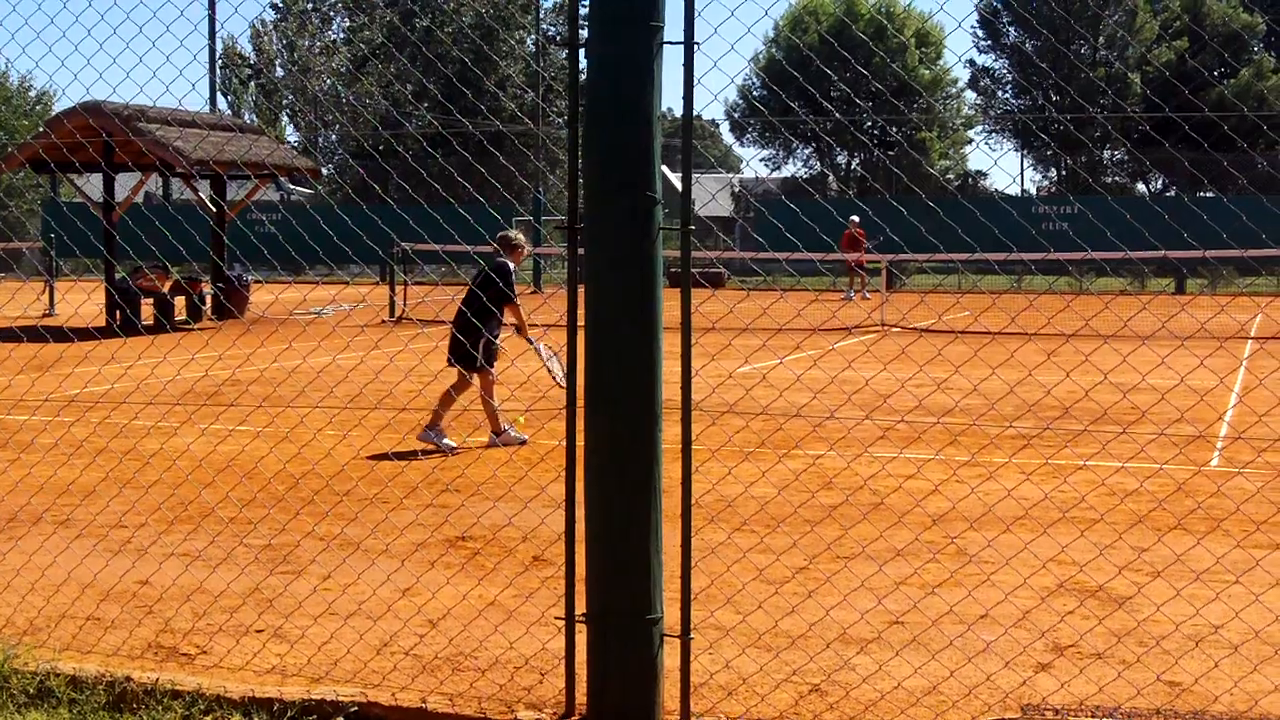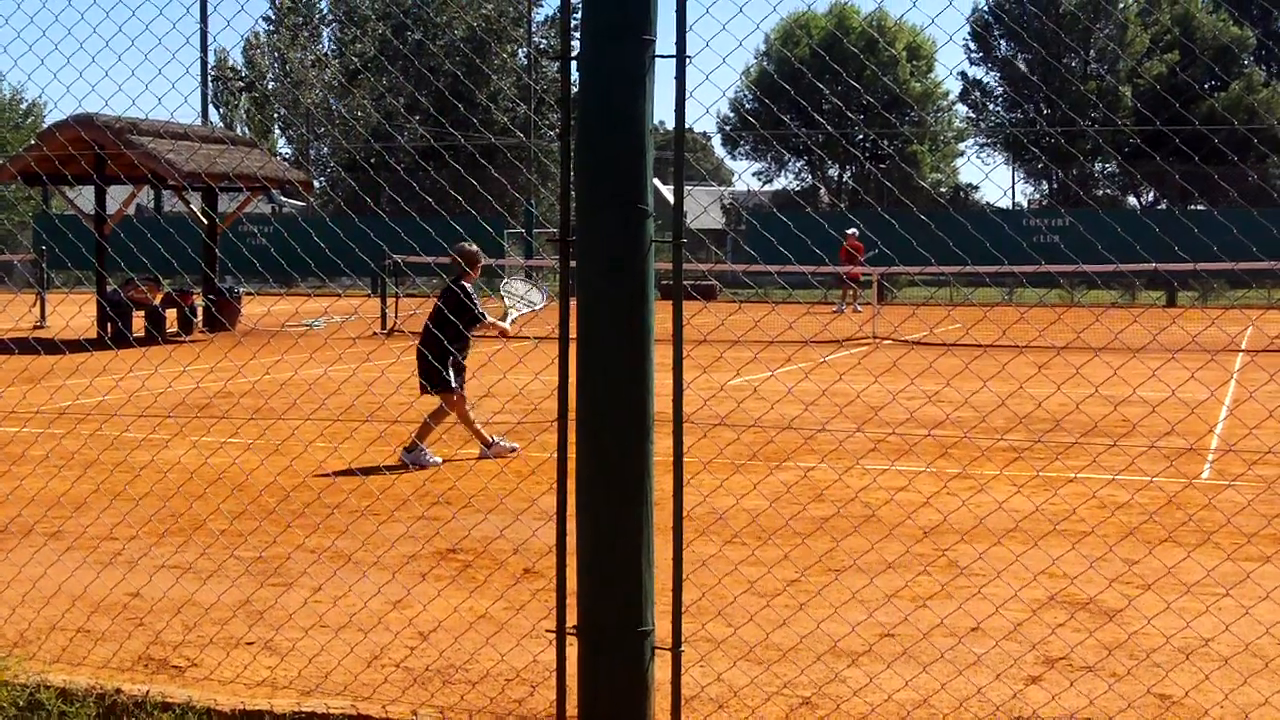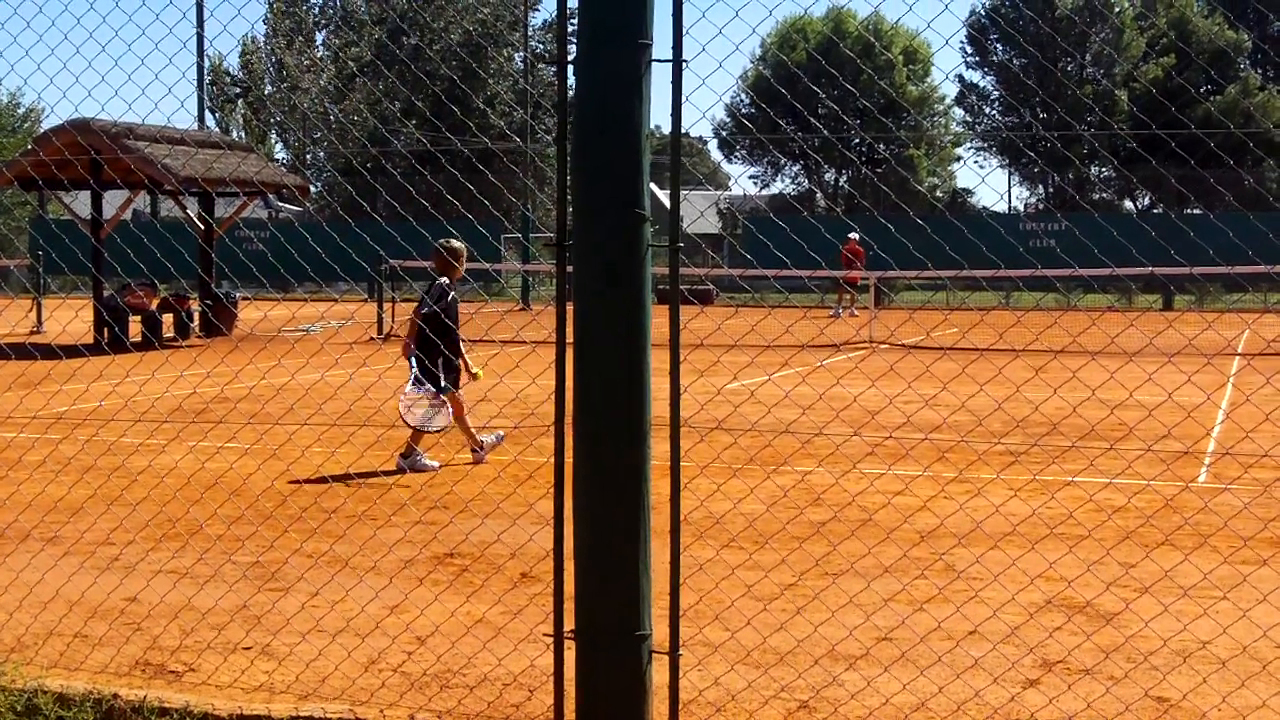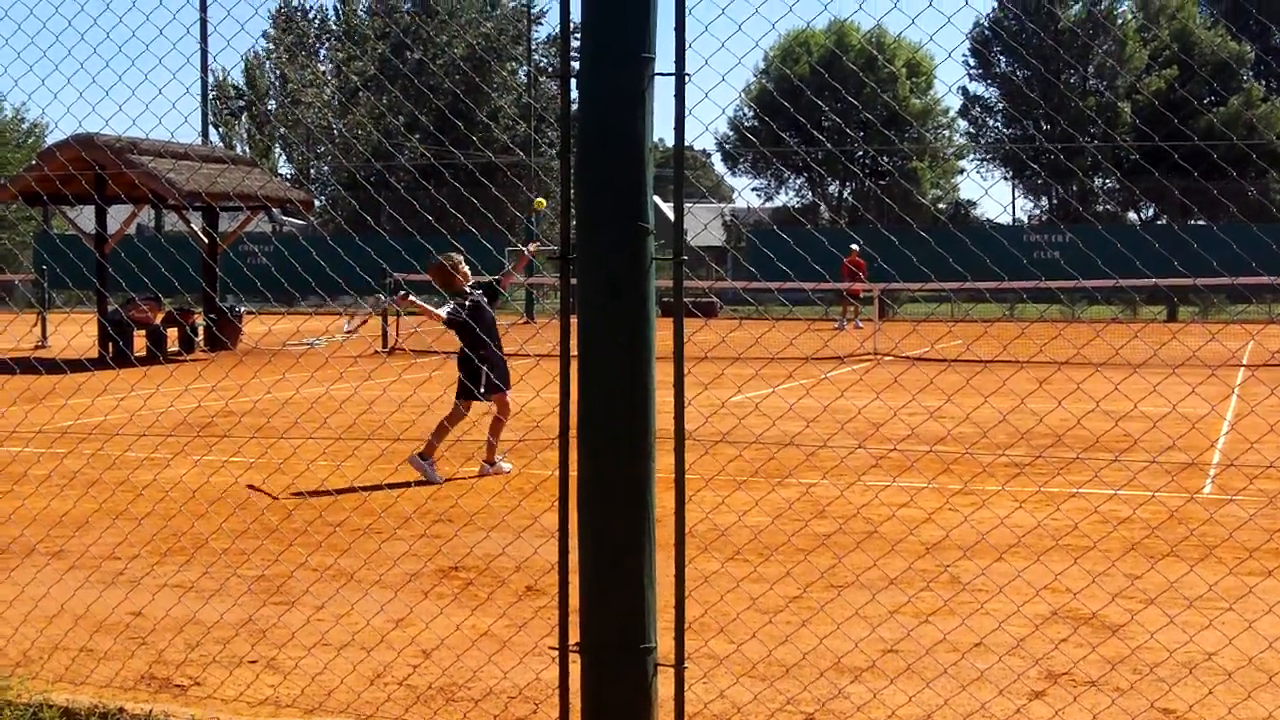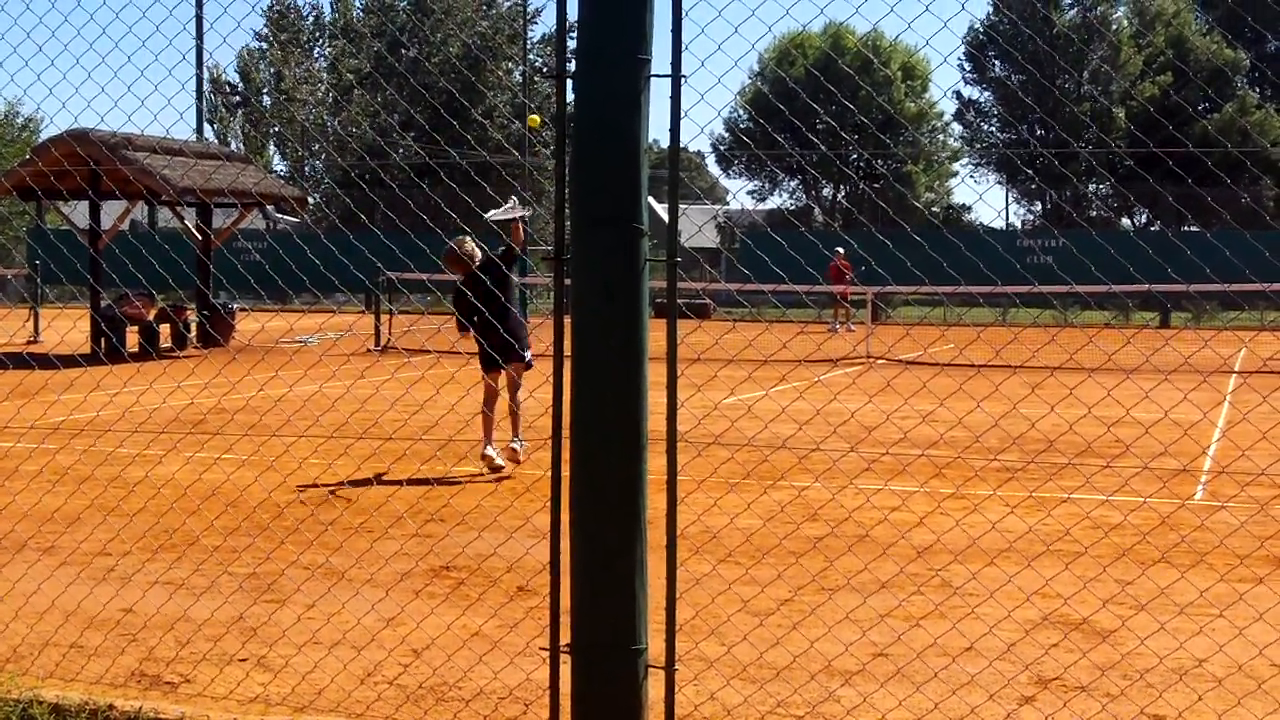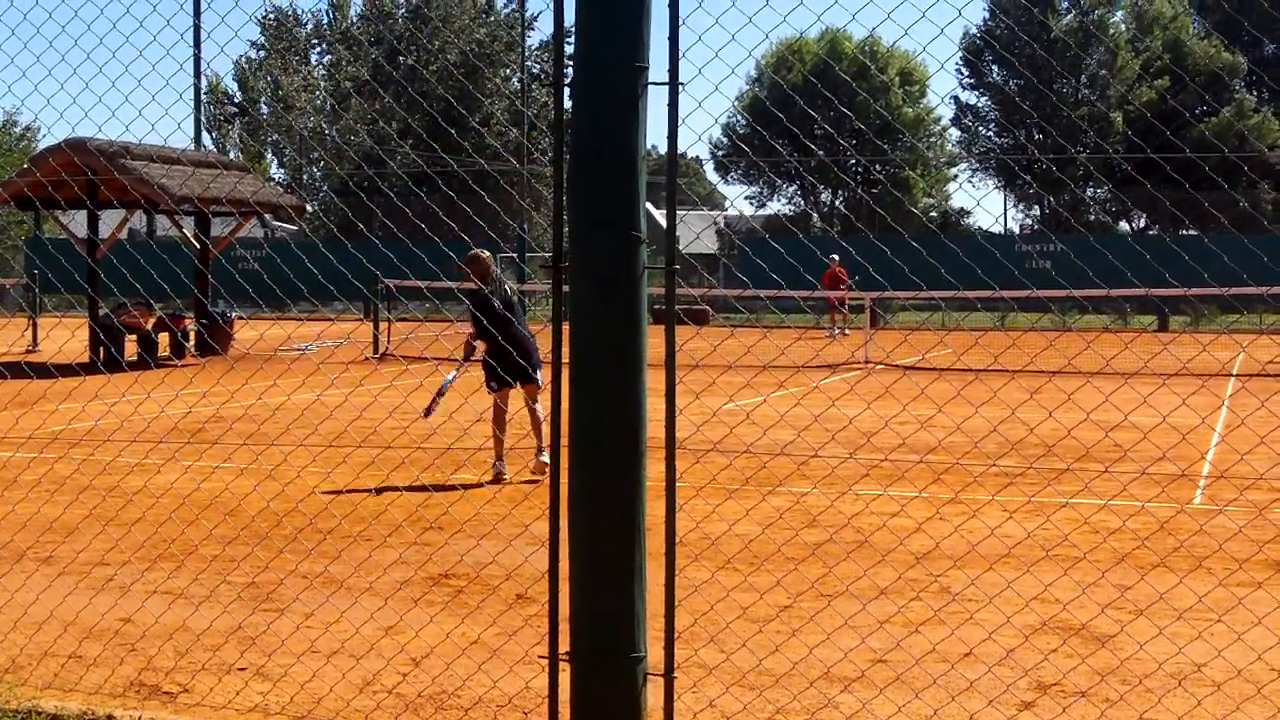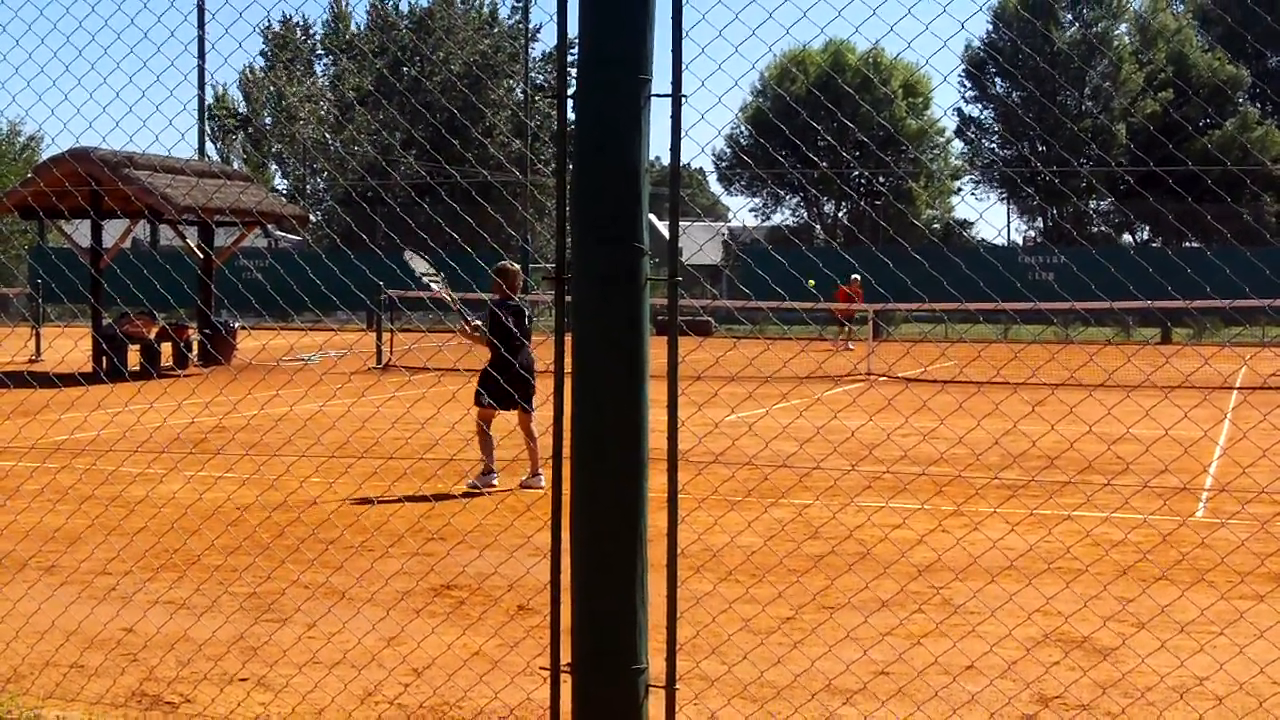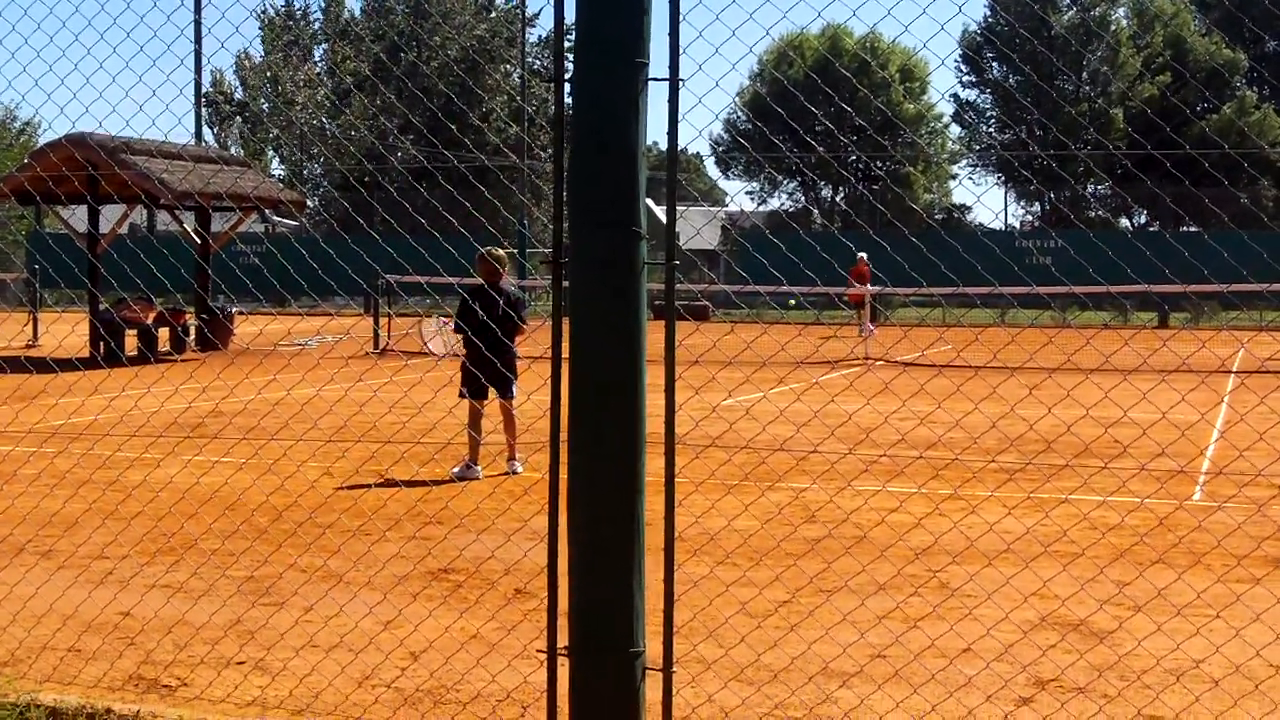
dt=0.4s
person 1, frame 1
left shoulder: (492, 266)
right shoulder: (505, 266)
right elbow: (511, 302)
left wrist: (493, 338)
right wrist: (523, 325)
left hip: (471, 330)
right hip: (474, 332)
left knee: (488, 379)
right knee: (464, 382)
left ankle: (499, 431)
right ankle: (432, 428)
person 1, frame 2
left shoulder: (455, 288)
right shoulder: (463, 289)
right elbow: (481, 321)
left wrist: (494, 328)
right wrist: (505, 328)
left hip: (442, 354)
right hip: (440, 354)
left knee: (459, 401)
right knee: (449, 403)
left ankle: (489, 444)
right ankle: (413, 449)
person 1, frame 3
left shoulder: (448, 288)
right shoulder: (441, 285)
left elbow: (453, 331)
right elbow: (421, 313)
left wrist: (466, 363)
right wrist: (409, 342)
left hip: (446, 355)
right hip: (433, 355)
left knee: (457, 402)
left ankle: (478, 446)
right ankle: (408, 455)
person 1, frame 4
left shoulder: (478, 291)
right shoulder: (457, 301)
left elbow: (503, 281)
right elbow: (442, 315)
left wrist: (523, 260)
right wrist: (413, 302)
left hip: (492, 360)
right hip: (476, 362)
left knee: (504, 408)
right knee: (460, 411)
left ankle: (491, 460)
right ankle: (424, 457)
person 1, frame 5
left shoulder: (461, 290)
right shoulder: (495, 264)
left elbow: (463, 329)
right elbow: (518, 242)
right wrist: (517, 221)
left hip: (488, 342)
right hip: (513, 336)
left knee: (490, 393)
right knee: (514, 388)
left ankle: (488, 447)
right ankle: (515, 440)
person 1, frame 6
left shoulder: (477, 297)
right shoulder: (504, 287)
left elbow: (483, 336)
right wrist: (472, 338)
left hip: (499, 356)
right hip: (525, 351)
left knee: (500, 408)
right knee: (533, 402)
left ankle: (500, 464)
right ankle: (541, 454)
person 1, frame 7
left shoulder: (497, 307)
right shoulder: (524, 308)
left elbow: (488, 340)
left wrist: (469, 332)
right wrist: (481, 326)
left hip: (500, 371)
right hip: (524, 368)
left knee: (484, 420)
right knee: (526, 422)
left ankle: (489, 472)
right ankle: (535, 474)
person 1, frame 8
left shoulder: (471, 295)
right shoulder: (513, 295)
left elbow: (460, 330)
right elbow: (521, 329)
left hip: (476, 359)
right hip: (504, 359)
left knee: (475, 411)
right knee: (507, 409)
left ankle: (473, 464)
right ankle: (513, 459)
